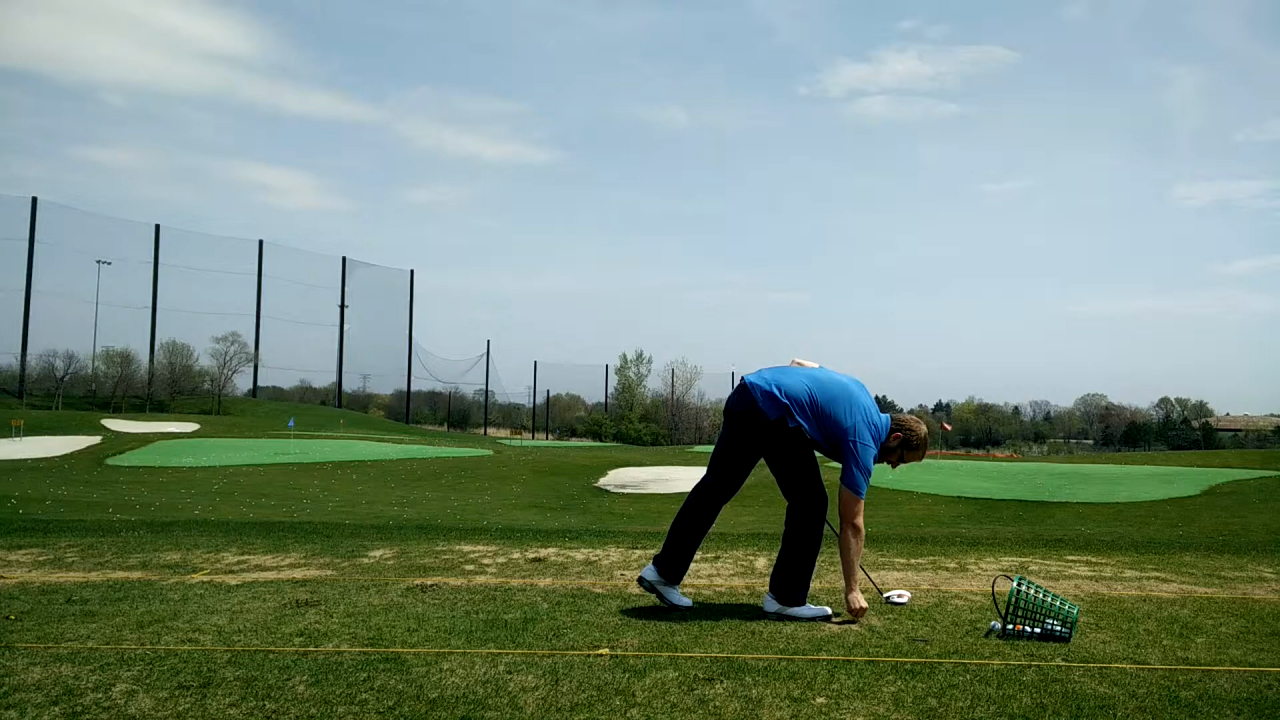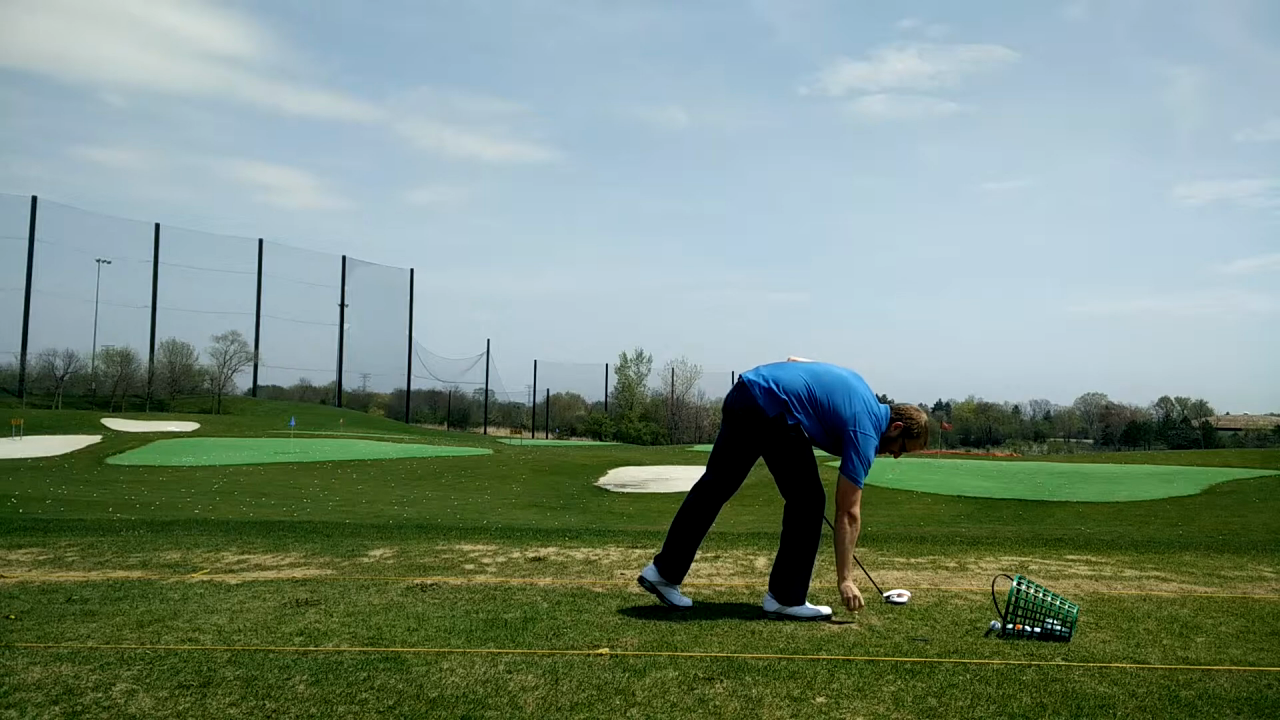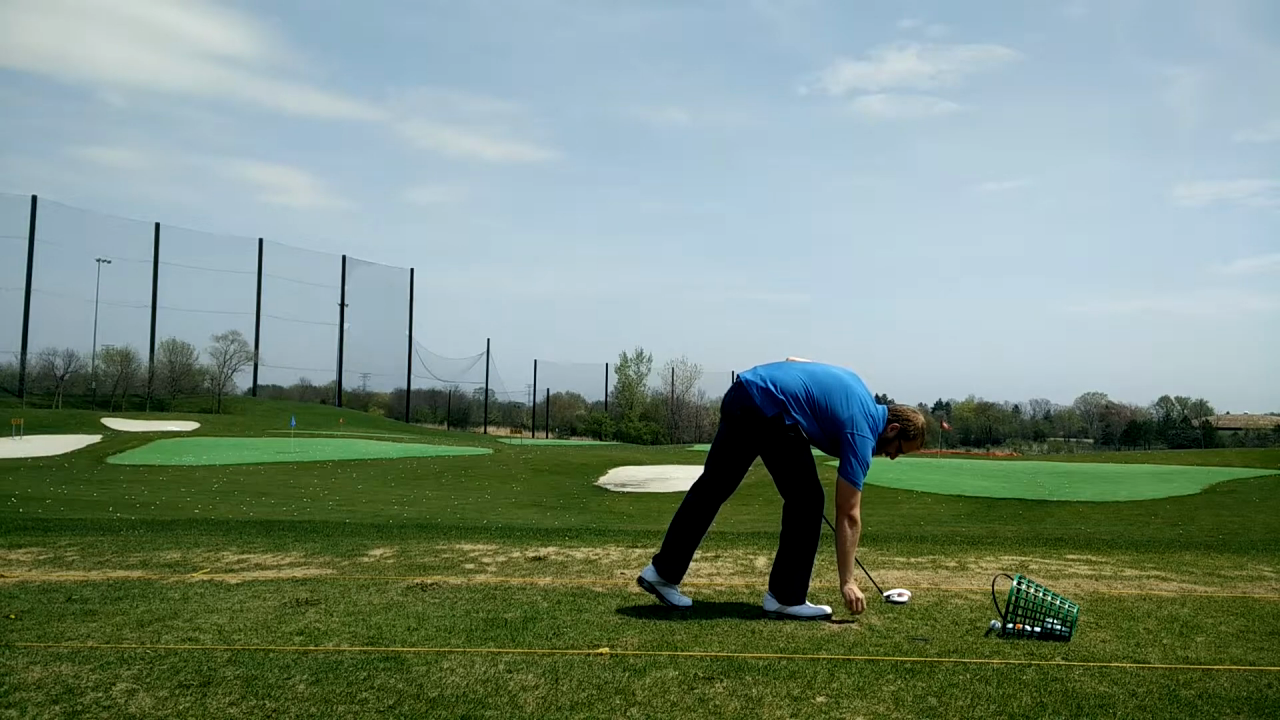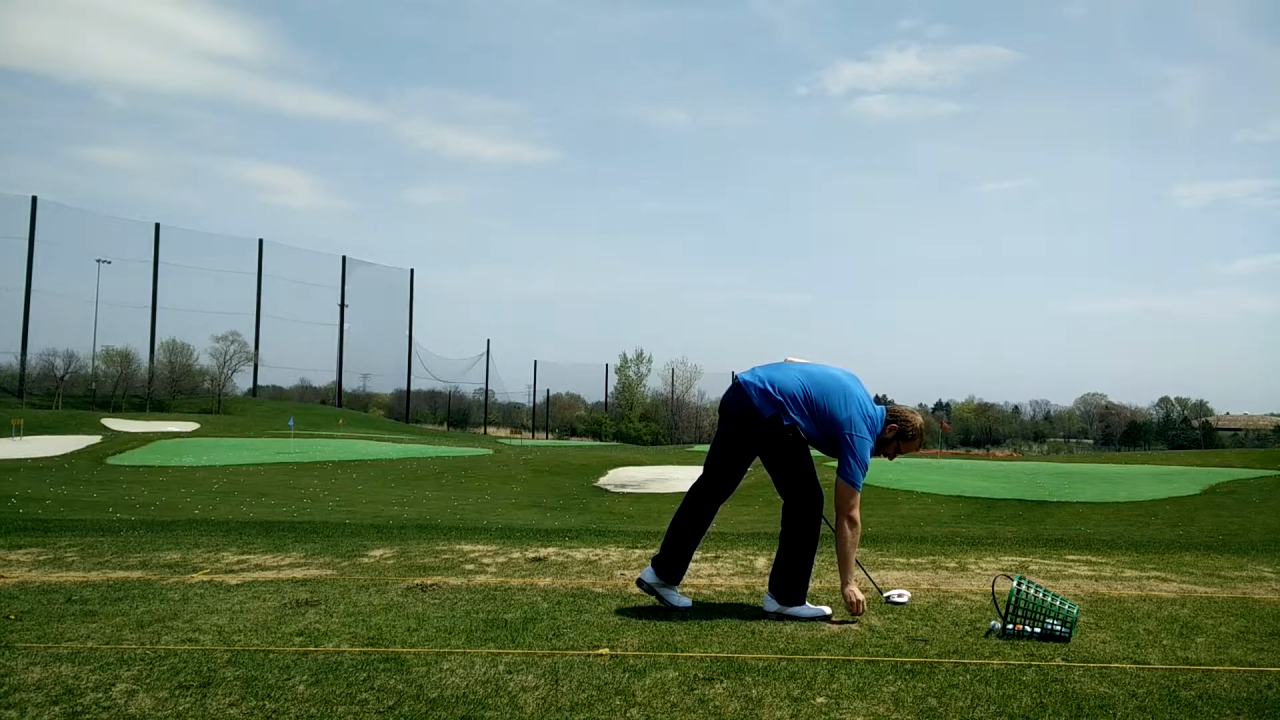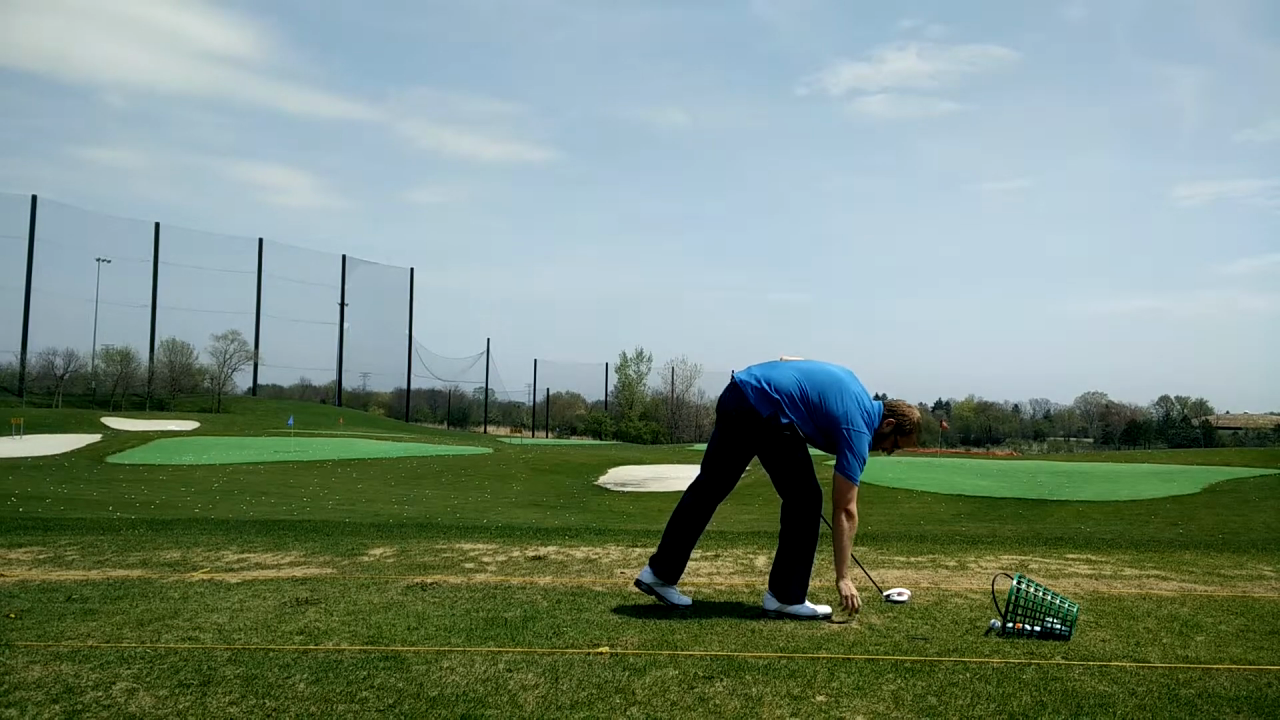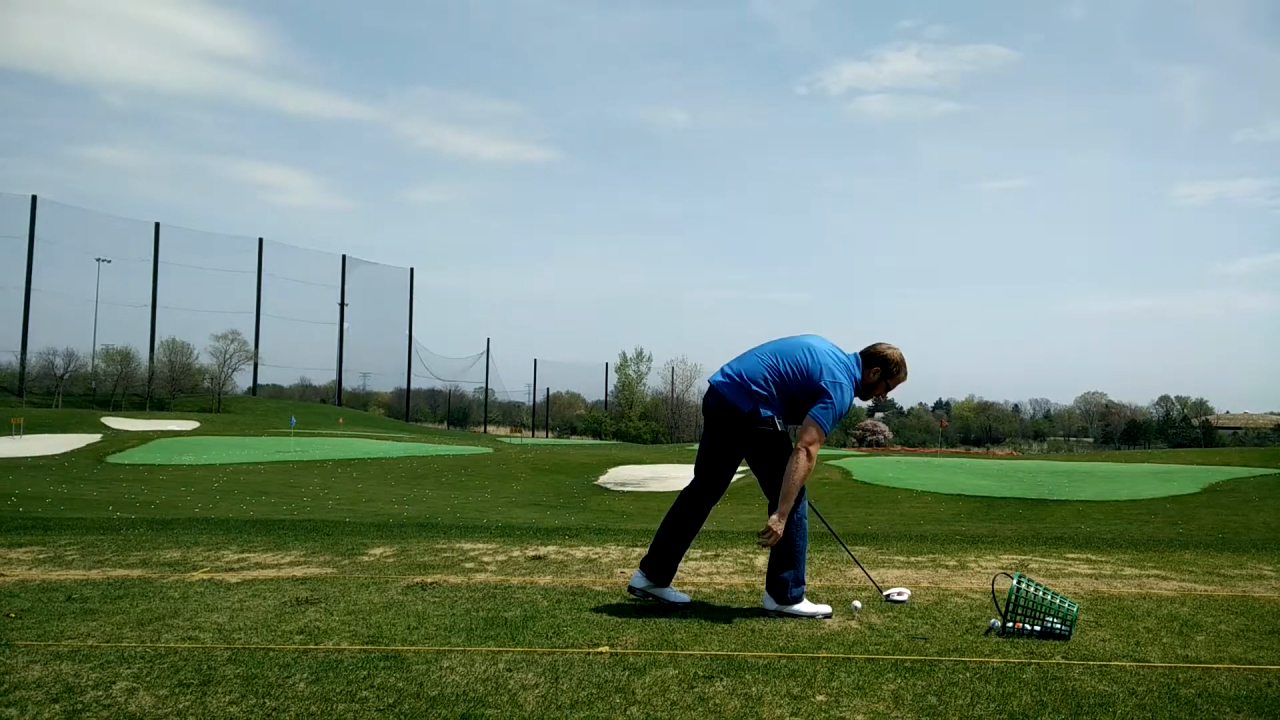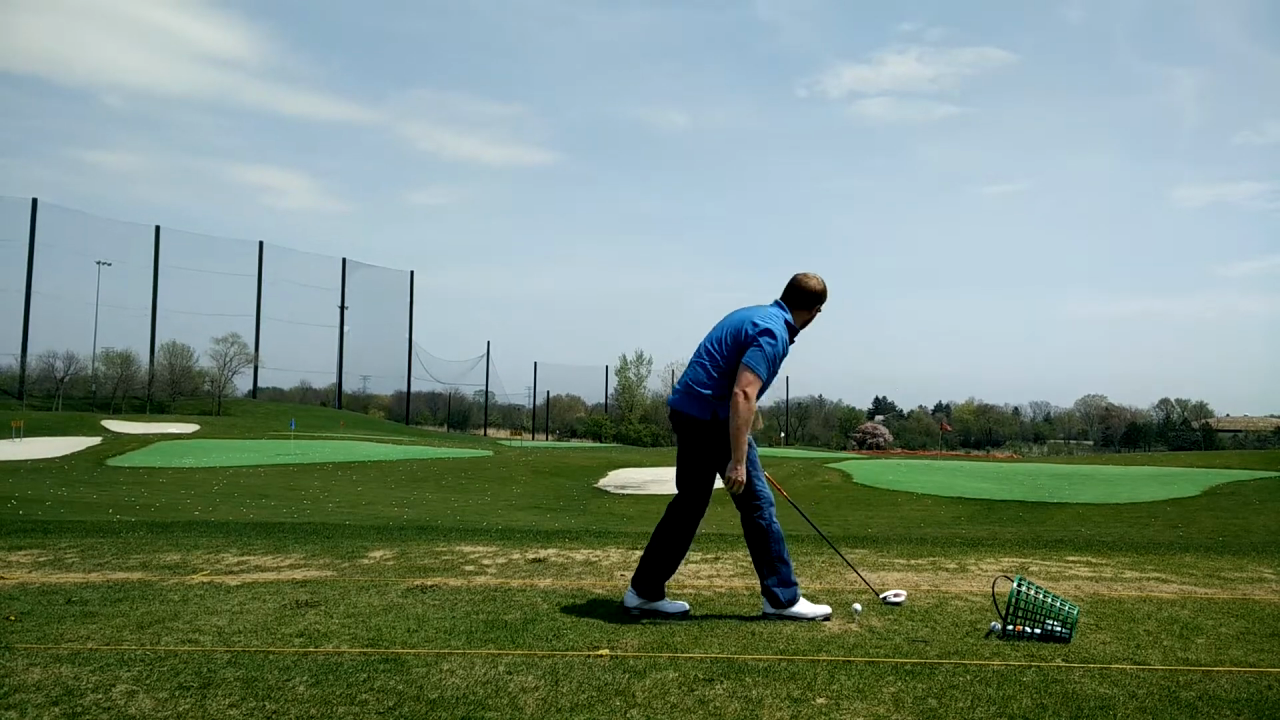
dt=0.3s
person 1, frame 1
left shoulder: (861, 398)
right shoulder: (864, 440)
left elbow: (799, 363)
right elbow: (852, 523)
right wrist: (852, 589)
left hip: (746, 396)
right hip: (774, 414)
left knee: (714, 488)
right knee: (810, 503)
left ankle: (663, 571)
right ankle: (786, 598)
person 1, frame 2
left shoulder: (860, 391)
right shoulder: (865, 431)
left elbow: (794, 361)
right elbow: (848, 513)
right wrist: (845, 578)
left hip: (745, 394)
right hip: (773, 412)
left knee: (713, 487)
right knee: (807, 501)
left ankle: (664, 571)
right ankle: (786, 598)
person 1, frame 3
left shoulder: (859, 394)
right shoulder: (861, 432)
left elbow: (793, 361)
right elbow: (848, 515)
right wrist: (848, 581)
left hip: (742, 394)
right hip: (771, 412)
left knee: (711, 488)
right knee: (806, 501)
left ankle: (662, 572)
right ankle: (786, 597)
person 1, frame 4
left shoulder: (856, 391)
right shoulder: (860, 433)
left elbow: (791, 362)
right elbow: (848, 516)
right wrist: (848, 583)
left hip: (740, 395)
right hip: (769, 413)
left knee: (710, 489)
right knee: (805, 502)
left ankle: (661, 573)
right ankle: (786, 598)
person 1, frame 5
left shoulder: (851, 385)
right shoulder: (858, 428)
left elbow: (786, 361)
right elbow: (845, 510)
right wrist: (843, 577)
left hip: (737, 395)
right hip: (767, 413)
left knee: (708, 488)
right knee: (805, 500)
left ankle: (660, 572)
right ankle: (786, 596)
person 1, frame 6
left shoulder: (827, 349)
right shoulder: (840, 385)
left elbow: (774, 369)
right elbow: (806, 452)
right wrist: (781, 514)
left hip: (720, 393)
right hip: (749, 408)
left knee: (704, 489)
right knee: (792, 499)
left ankle: (651, 575)
right ankle: (786, 596)
person 1, frame 7
left shoulder: (756, 314)
right shoulder: (775, 333)
right elbow: (743, 395)
right wrist: (737, 460)
left hip: (687, 409)
right hip: (711, 415)
left knee: (690, 503)
right knee: (757, 503)
left ankle: (644, 590)
right ankle: (782, 598)
